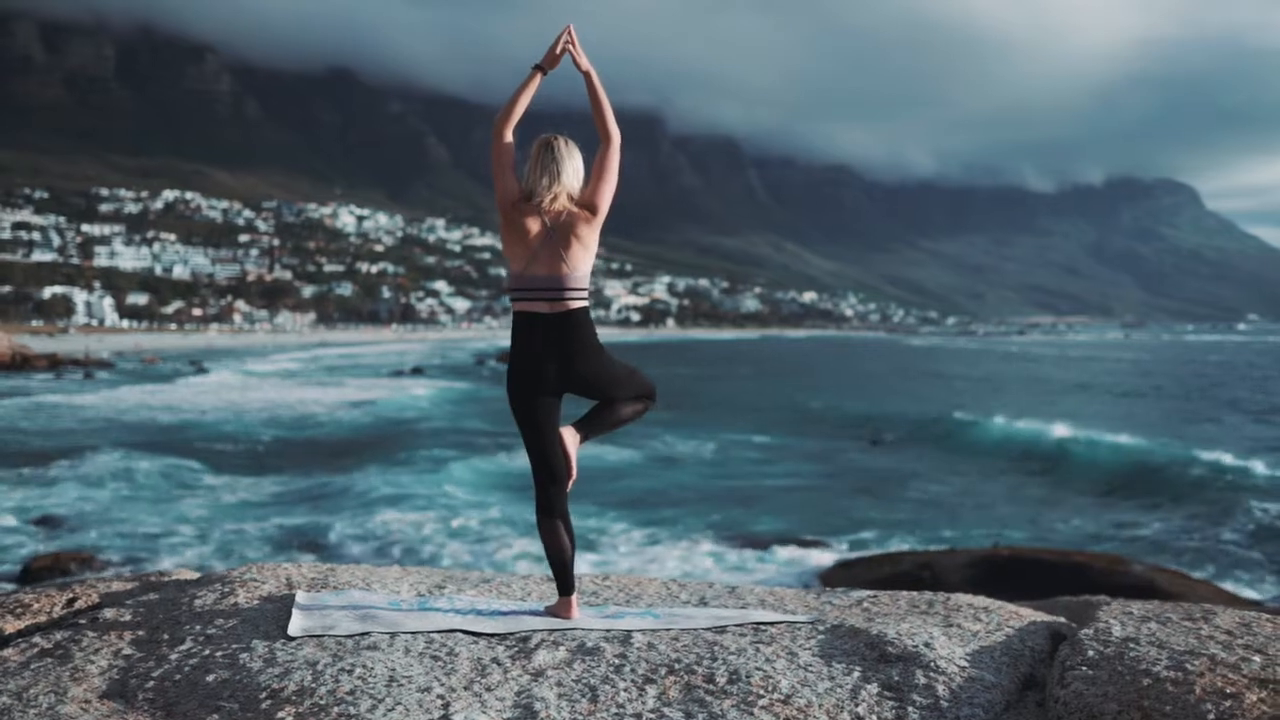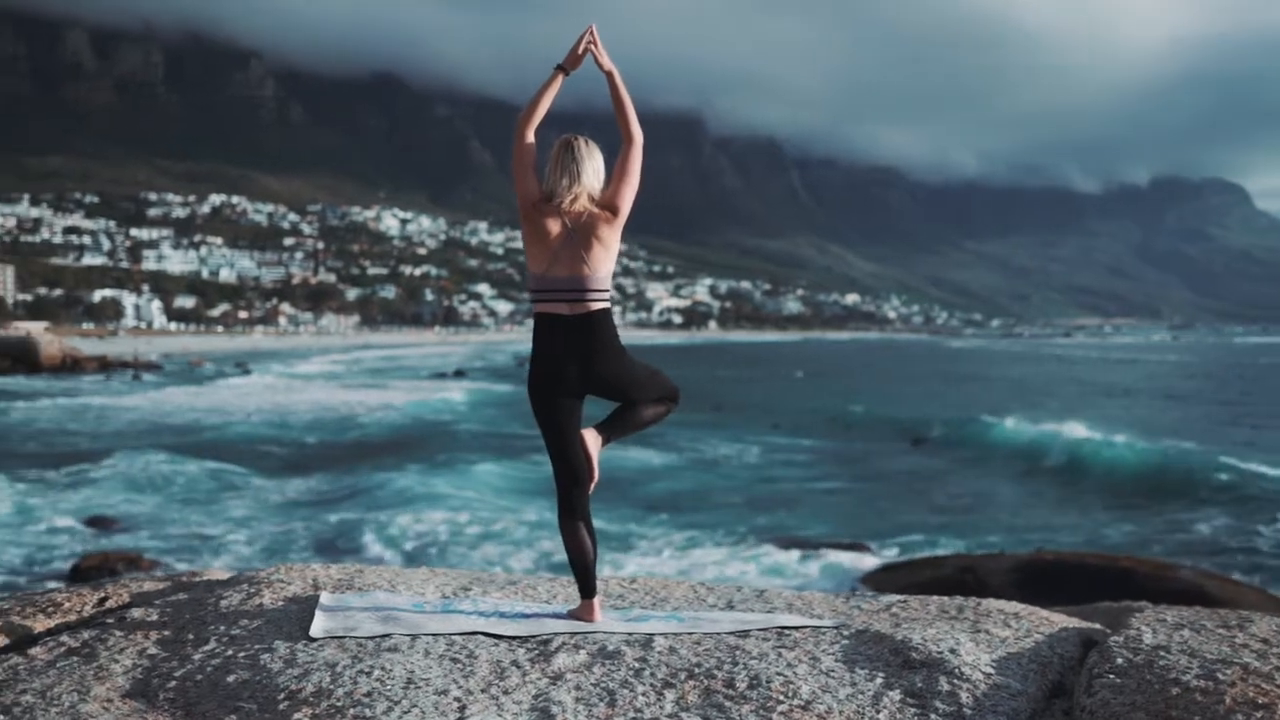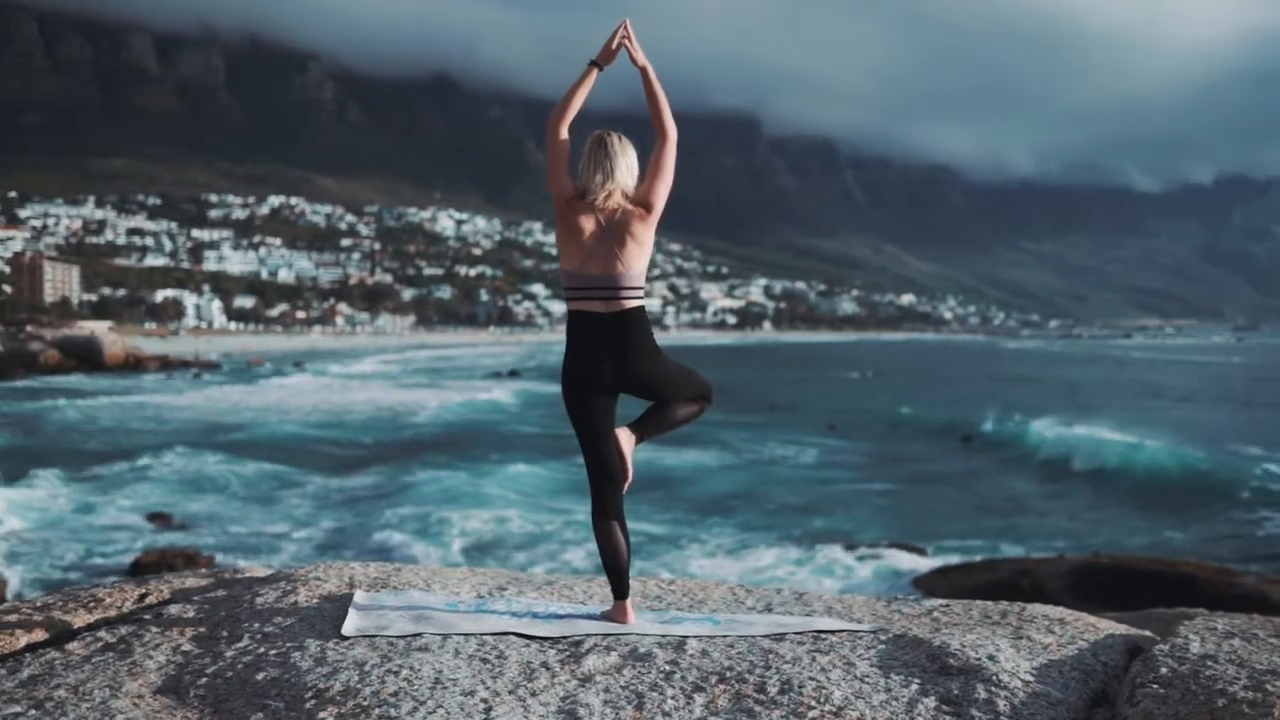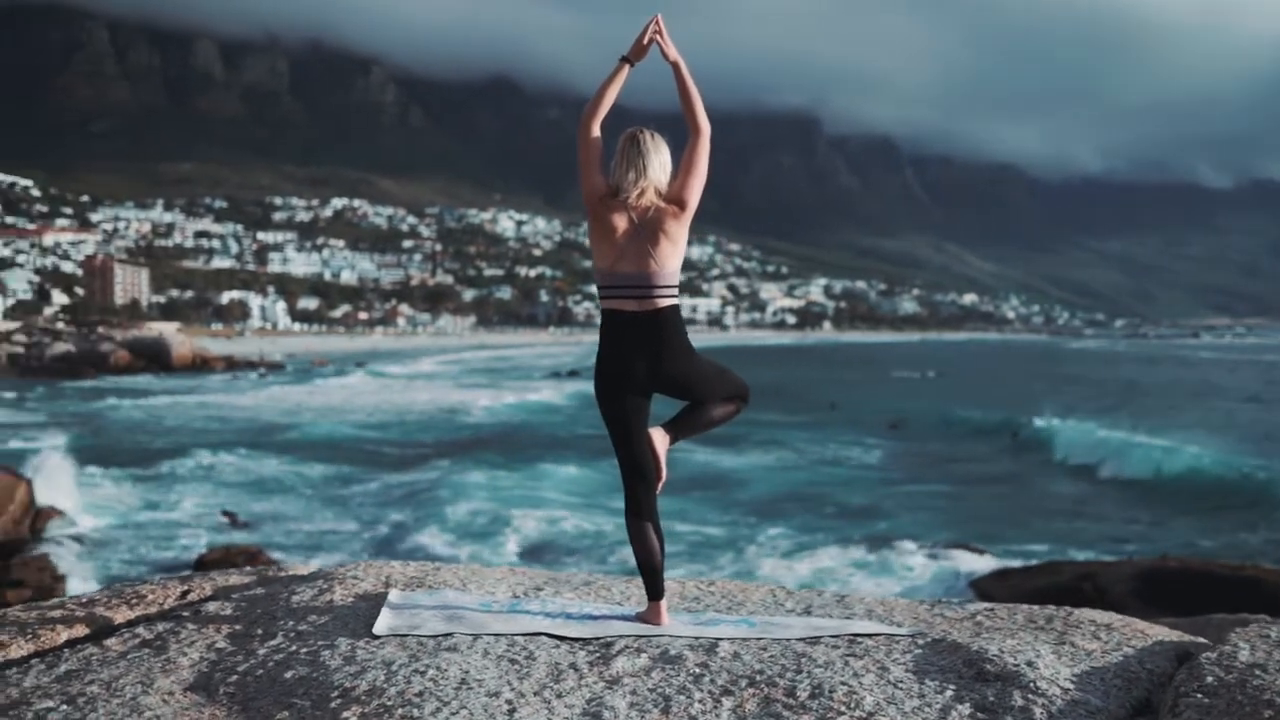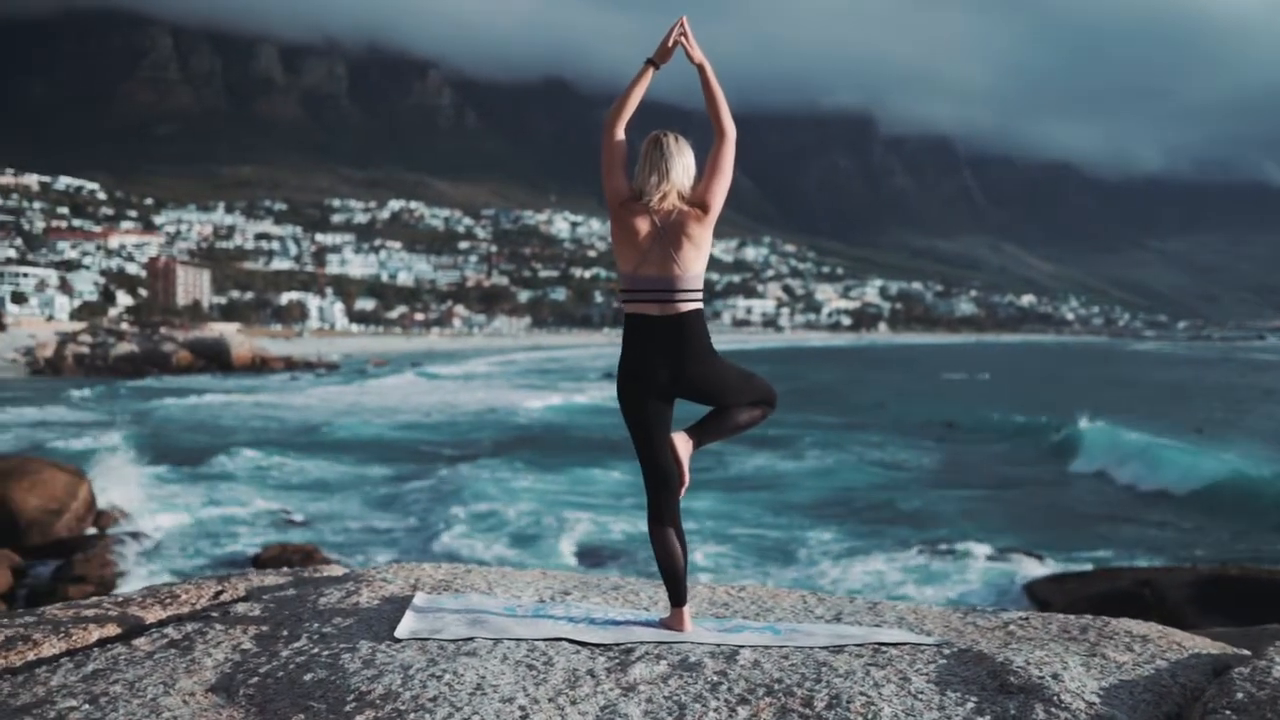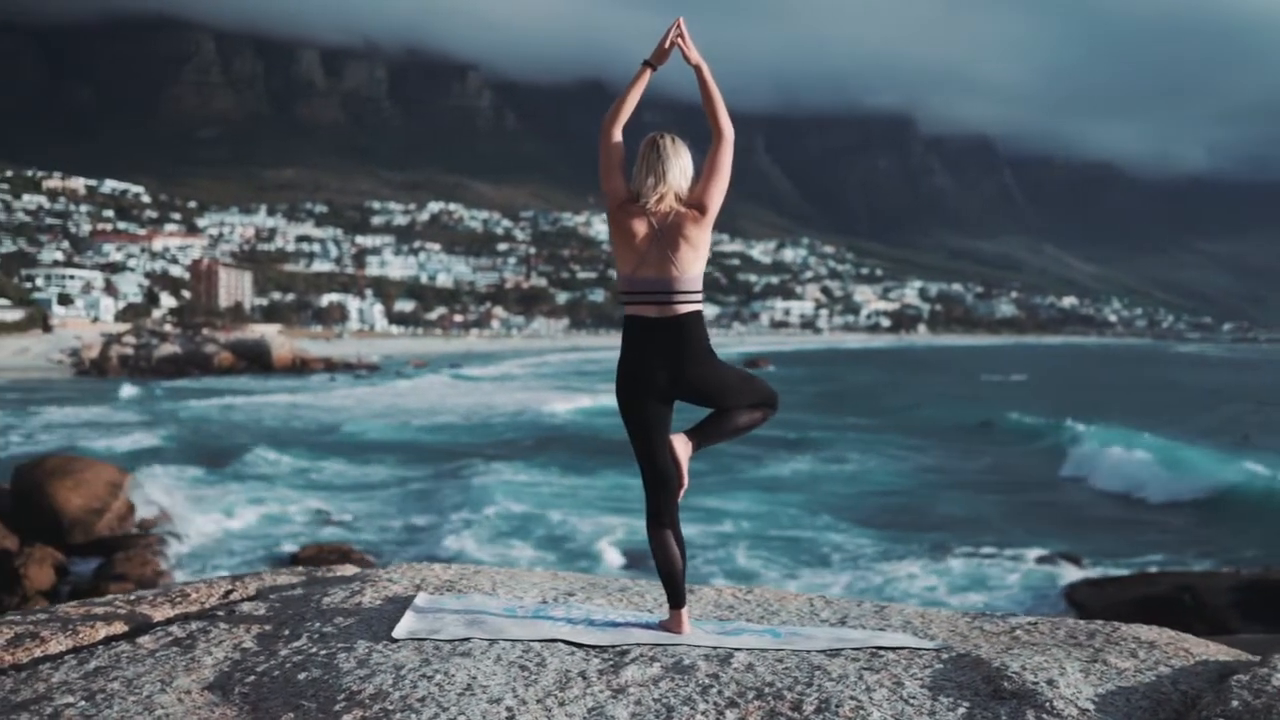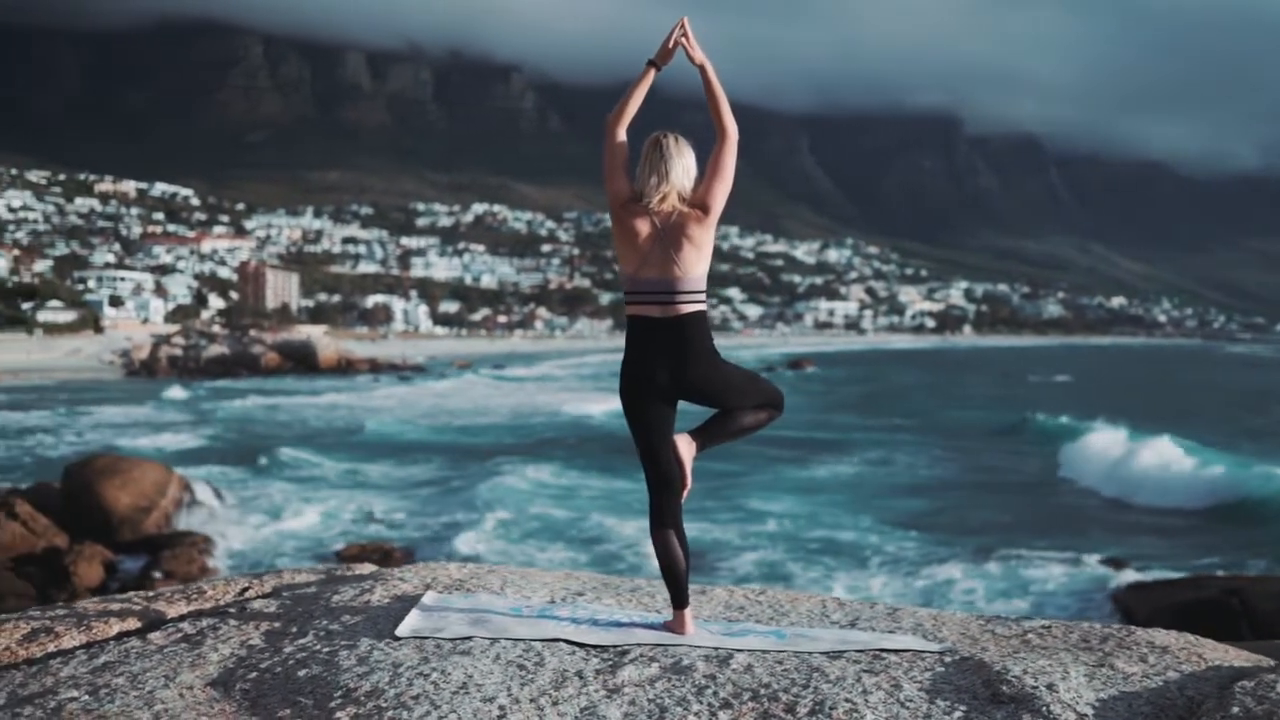
dt=0.7s
person 1, frame 1
left shoulder: (513, 216)
right shoulder: (588, 217)
left elbow: (501, 133)
right elbow: (612, 138)
left wrist: (542, 68)
right wrist: (585, 68)
left hip: (528, 358)
right hip: (579, 352)
left knee: (549, 485)
right knee: (643, 392)
left ankle: (567, 600)
right ankle: (578, 433)
person 1, frame 2
left shoulder: (534, 216)
right shoulder: (609, 218)
left elbow: (523, 133)
right elbow: (634, 139)
left wrist: (564, 68)
right wrist: (608, 68)
left hip: (550, 360)
right hip: (600, 354)
left knee: (571, 488)
right knee: (666, 394)
left ankle: (589, 604)
right ankle: (599, 436)
person 1, frame 3
left shoulder: (568, 214)
right shoulder: (643, 215)
left elbow: (557, 129)
right elbow: (668, 134)
left wrist: (598, 64)
right wrist: (642, 64)
left hip: (583, 358)
right hip: (634, 352)
left knee: (604, 488)
right knee: (698, 392)
left ankle: (622, 606)
right ankle: (633, 435)
person 1, frame 4
left shoulder: (600, 212)
right shoulder: (677, 213)
left elbow: (588, 127)
right elbow: (702, 132)
left wrist: (629, 60)
right wrist: (674, 59)
left hip: (616, 358)
right hip: (667, 351)
left knee: (638, 489)
right knee: (736, 393)
left ankle: (656, 608)
right ankle: (667, 435)
person 1, frame 5
left shoulder: (624, 216)
right shoulder: (700, 218)
left elbow: (613, 131)
right elbow: (727, 134)
left wrist: (654, 63)
right wrist: (700, 62)
left hip: (639, 361)
right hip: (691, 356)
left knee: (661, 493)
right knee: (763, 397)
left ankle: (679, 613)
right ankle: (691, 439)
person 1, frame 6
left shoulder: (622, 217)
right shoulder: (698, 218)
left elbow: (610, 132)
right elbow: (725, 135)
left wrist: (651, 64)
right wrist: (696, 63)
left hip: (638, 364)
right hip: (690, 360)
left knee: (660, 495)
right knee: (764, 399)
left ankle: (678, 615)
right ankle: (690, 441)
person 1, frame 7
left shoulder: (625, 217)
right shoulder: (701, 218)
left elbow: (614, 131)
right elbow: (729, 134)
left wrist: (655, 64)
right wrist: (701, 63)
left hip: (642, 364)
right hip: (693, 359)
left knee: (663, 495)
right knee: (770, 400)
left ankle: (682, 616)
right ankle: (694, 442)
